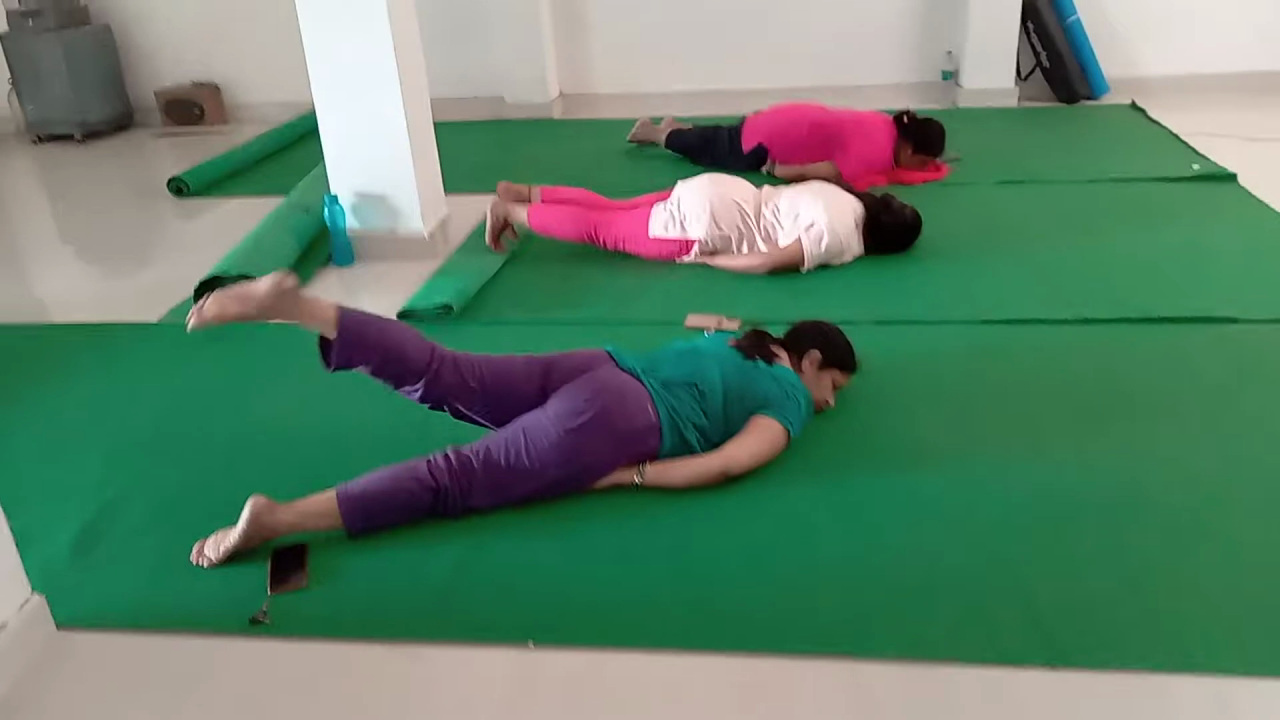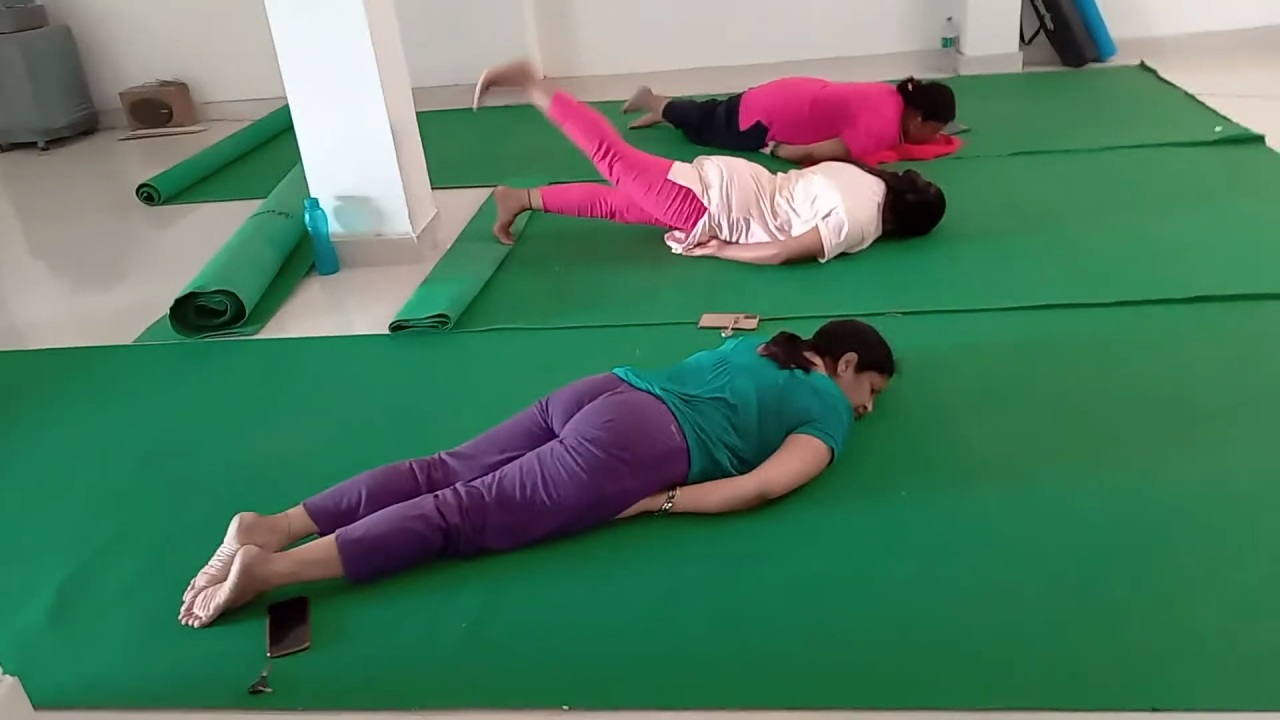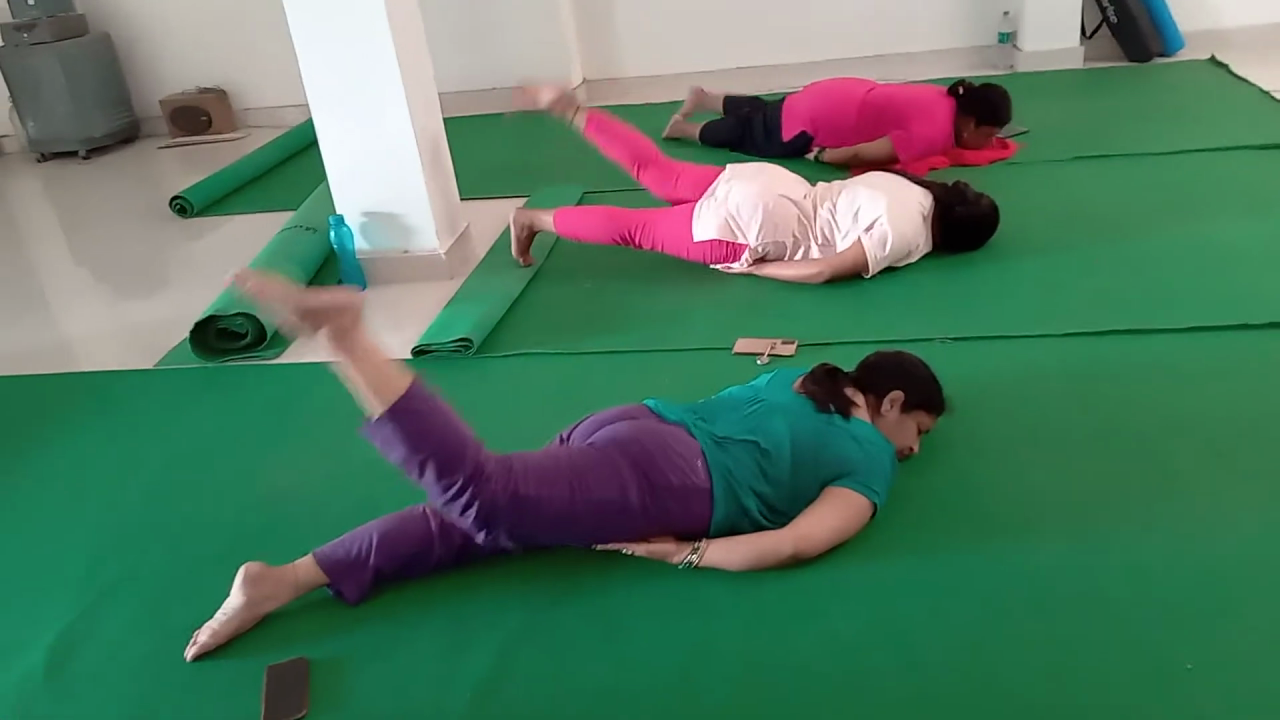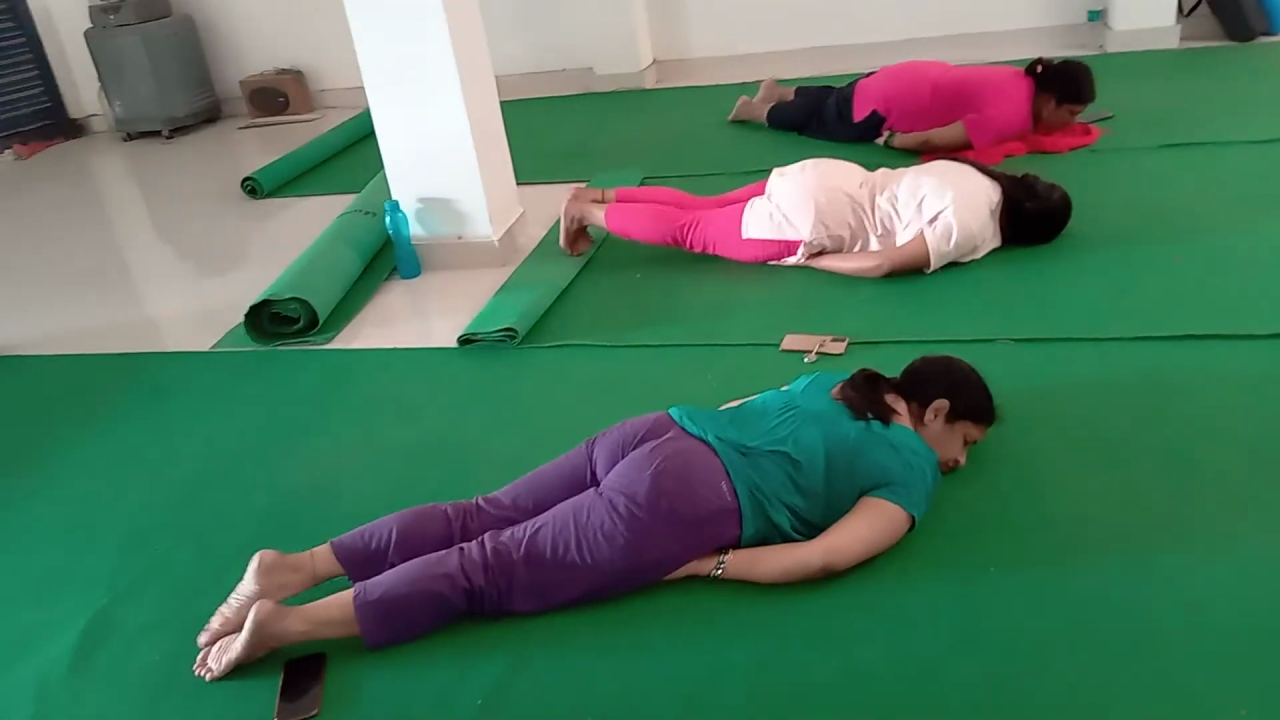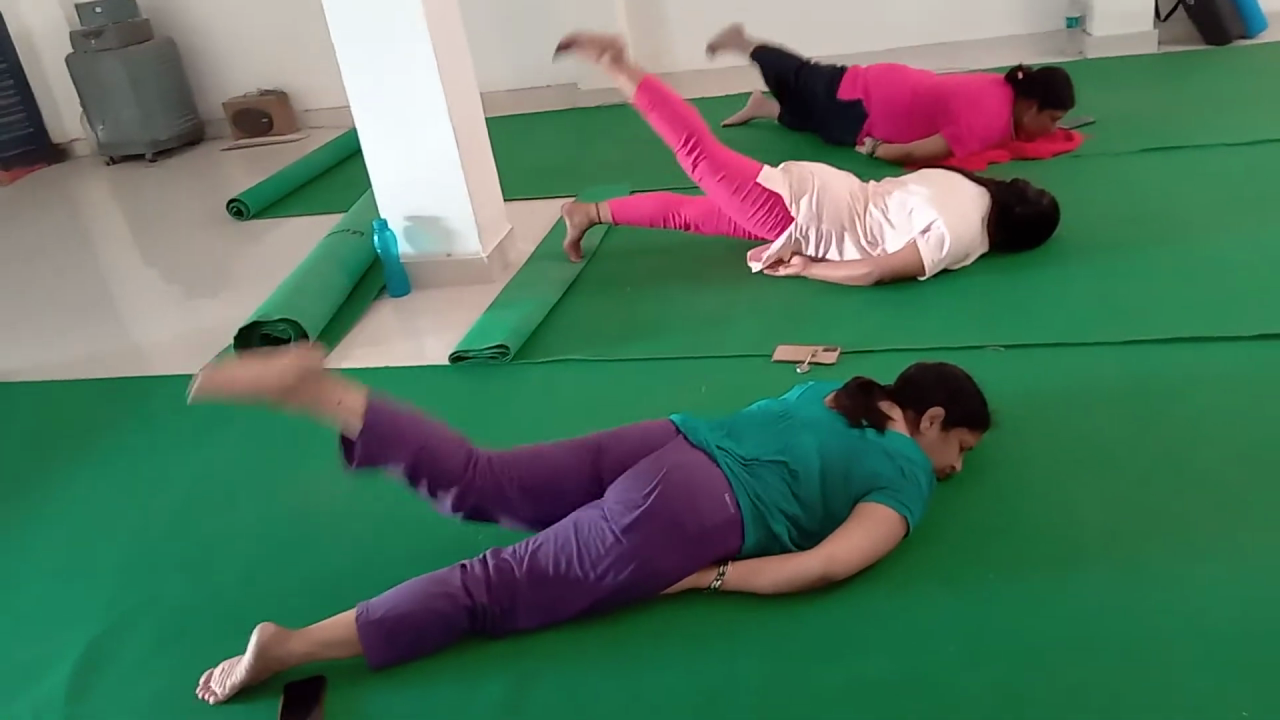
dt=1s
person 1, frame 1
left shoulder: (737, 342)
right shoulder: (787, 402)
right elbow: (727, 463)
right wrist: (631, 477)
left hip: (594, 366)
right hip: (614, 419)
left knee: (436, 374)
right knee: (454, 479)
left ankle: (291, 298)
right ankle: (277, 518)
person 1, frame 2
left shoulder: (766, 345)
right shoulder: (828, 411)
right elbow: (763, 485)
right wrist: (662, 502)
left hip: (599, 391)
right hip: (634, 444)
left knee: (441, 474)
right knee: (465, 515)
left ankle: (271, 526)
right ankle: (270, 567)
person 1, frame 3
left shoulder: (803, 383)
right shoulder: (871, 464)
right elbow: (797, 543)
right wrist: (683, 552)
left hip: (627, 423)
right hip: (660, 479)
left knee: (458, 525)
right knee: (479, 496)
left ankle: (280, 581)
right ankle: (342, 326)
person 1, frame 4
left shoulder: (842, 385)
right shoulder: (909, 473)
right elbow: (827, 556)
right wrist: (710, 563)
left hip: (653, 433)
right hip: (682, 503)
left knee: (479, 520)
right knee: (491, 571)
left ankle: (291, 565)
right ankle: (286, 623)
person 1, frame 5
left shoulder: (838, 393)
right shoulder: (906, 480)
right elbow: (828, 567)
right wrist: (706, 576)
left hip: (662, 444)
right hip: (689, 513)
left knee: (471, 480)
right knee: (495, 588)
left ankle: (311, 379)
right ankle: (288, 647)
person 2, frame 1
left shoulder: (844, 198)
right shoulder: (841, 238)
right elbow: (766, 263)
right wrist: (707, 259)
left hip: (720, 193)
right hip: (703, 225)
left knee: (611, 210)
right knee: (604, 230)
left ankle: (524, 193)
right ankle: (511, 212)
person 2, frame 2
left shoulder: (865, 176)
right shoulder: (858, 224)
right elbow: (782, 254)
right wrist: (718, 250)
left hip: (736, 181)
right hip: (715, 202)
left knee: (611, 201)
right knee: (612, 157)
left ankle: (522, 198)
right ankle: (530, 84)
person 2, frame 3
left shoulder: (908, 187)
right shoulder: (905, 236)
right elbow: (825, 271)
right wrist: (753, 265)
left hip: (767, 184)
right hip: (748, 224)
left knee: (652, 168)
right knee: (636, 230)
left ankle: (568, 107)
right ankle: (537, 219)
person 2, frame 4
left shoulder: (977, 177)
right shoulder: (972, 228)
right elbow: (884, 265)
right wrist: (814, 260)
left hip: (825, 178)
right hip: (809, 221)
left knee: (699, 207)
right knee: (691, 230)
left ankle: (598, 195)
right ankle: (589, 213)
person 2, frame 5
left shoulder: (966, 184)
right shoulder: (961, 237)
right elbow: (876, 272)
right wrist: (807, 267)
left hip: (825, 189)
right hip: (803, 211)
left knee: (689, 211)
right knee: (699, 154)
left ankle: (591, 212)
right ankle: (618, 65)
person 3, frame 1
left shoulder: (891, 125)
right shoulder: (875, 156)
right elbow: (807, 173)
right wrist: (772, 170)
left hip: (792, 121)
right hip: (770, 139)
left knee: (719, 142)
right knee: (711, 149)
left ankle: (676, 127)
right ankle: (653, 132)
person 3, frame 2
left shoulder: (897, 96)
right shoulder: (882, 130)
right elbow: (814, 154)
right wrist: (774, 150)
left hip: (794, 96)
right hip: (768, 116)
left knee: (713, 119)
right knee: (707, 124)
left ankle: (662, 110)
right ankle: (651, 102)
person 3, frame 3
left shoulder: (949, 99)
right shoulder: (934, 134)
right elbow: (860, 155)
right wrist: (819, 156)
left hip: (839, 96)
right hip: (810, 123)
left knee: (761, 115)
right knee: (750, 135)
left ankle: (705, 99)
right ankle: (687, 128)
person 3, frame 4
left shoulder: (1026, 81)
right shoulder: (1013, 117)
right elbow: (932, 141)
right wrist: (890, 141)
left hip: (910, 81)
right hip: (881, 107)
left knee: (832, 103)
right knee: (816, 118)
left ankle: (776, 91)
right ankle: (755, 111)
person 3, frame 5
left shoulder: (1006, 88)
right shoulder: (991, 125)
right elbow: (912, 153)
right wrist: (873, 149)
left hip: (891, 86)
right hip: (865, 100)
left knee: (809, 115)
right knee: (801, 79)
left ankle: (764, 105)
right ankle: (740, 41)
